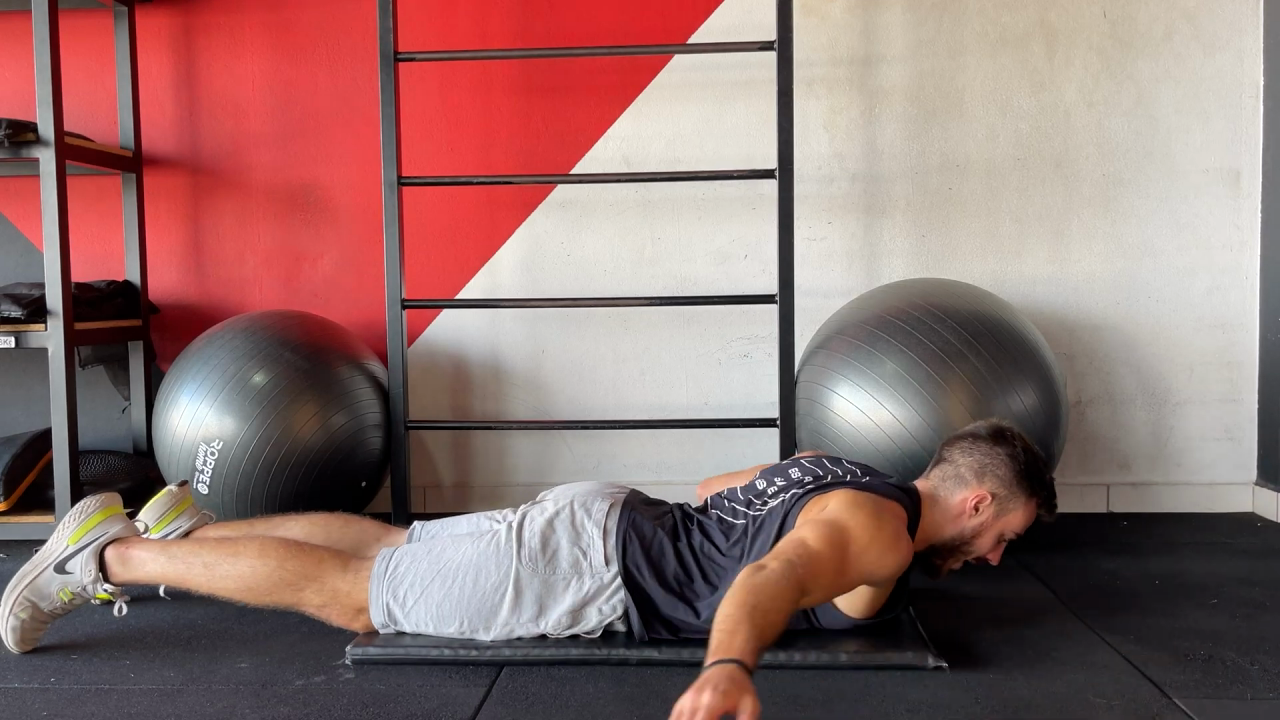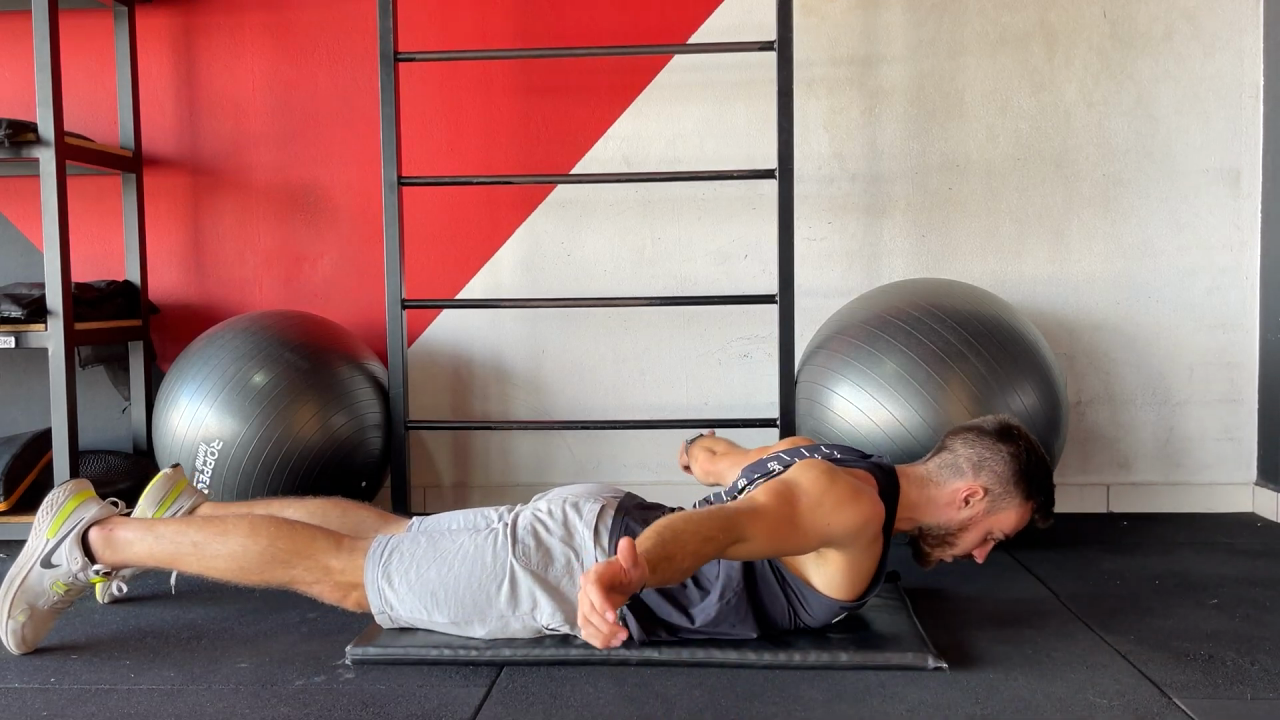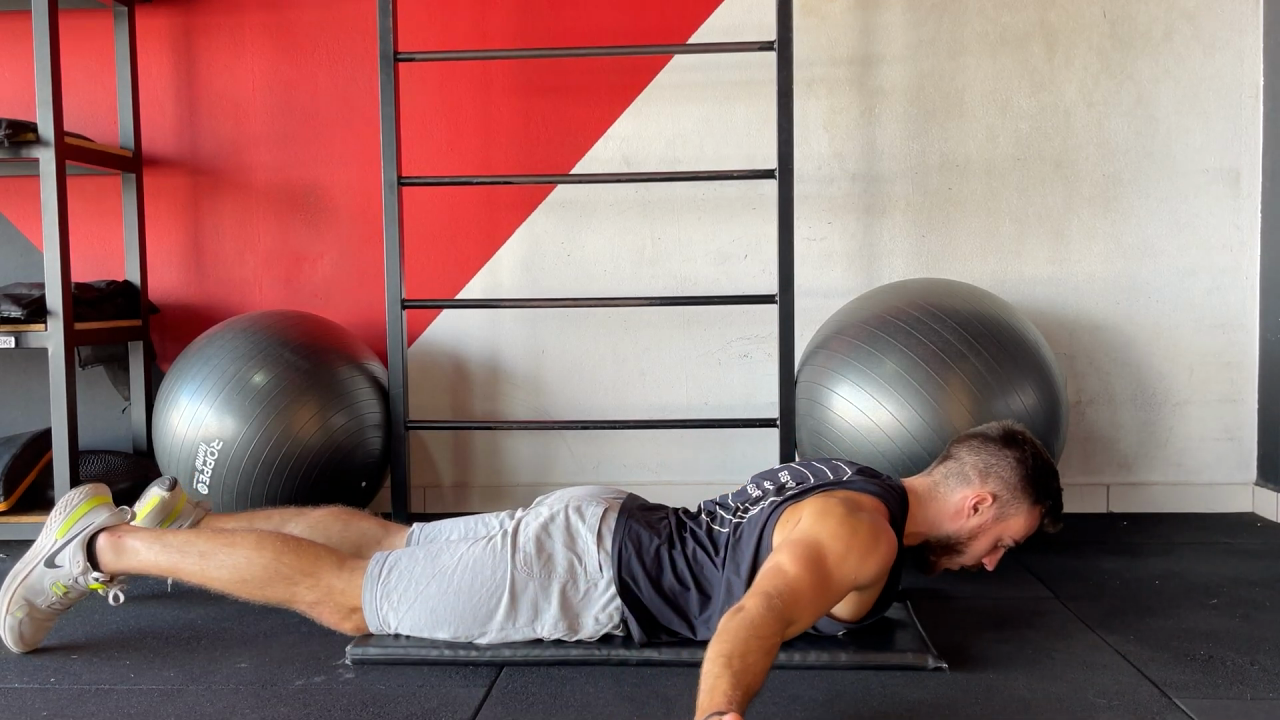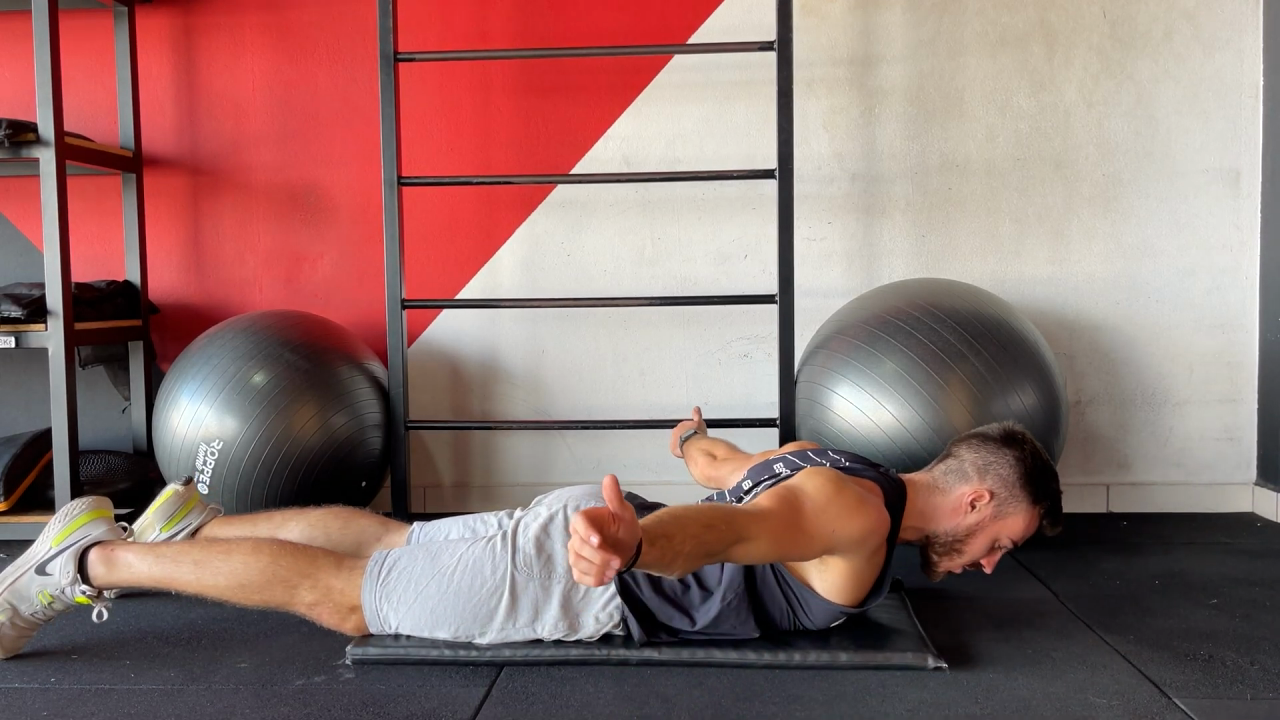
dt=1s
person 1, frame 1
left shoulder: (846, 475)
right shoulder: (880, 528)
right elbow: (767, 585)
left hip: (609, 522)
right hip: (590, 568)
left knee: (384, 546)
right knee: (347, 595)
left ankle: (189, 531)
right ankle: (105, 555)
person 1, frame 2
left shoulder: (828, 463)
right shoulder: (851, 506)
left elbow: (709, 455)
right elbow: (713, 530)
right wrist: (622, 576)
left hip: (598, 528)
right hip: (579, 554)
left knee: (386, 535)
right knee: (343, 572)
left ankle: (188, 511)
right ankle: (92, 535)
person 1, frame 3
left shoulder: (847, 482)
right shoulder: (863, 536)
right elbow: (754, 620)
left hip: (603, 529)
right hip: (580, 571)
left knee: (381, 544)
right knee: (339, 595)
left ankle: (184, 520)
right ankle: (101, 547)
person 1, frame 4
left shoulder: (833, 465)
right shoulder: (858, 515)
left elbow: (726, 473)
right elbow: (722, 532)
left wrist: (700, 445)
right wrist: (628, 544)
left hip: (596, 536)
right hip: (575, 569)
left knee: (384, 542)
right knee: (337, 596)
left ankle: (193, 526)
right ankle: (88, 561)
